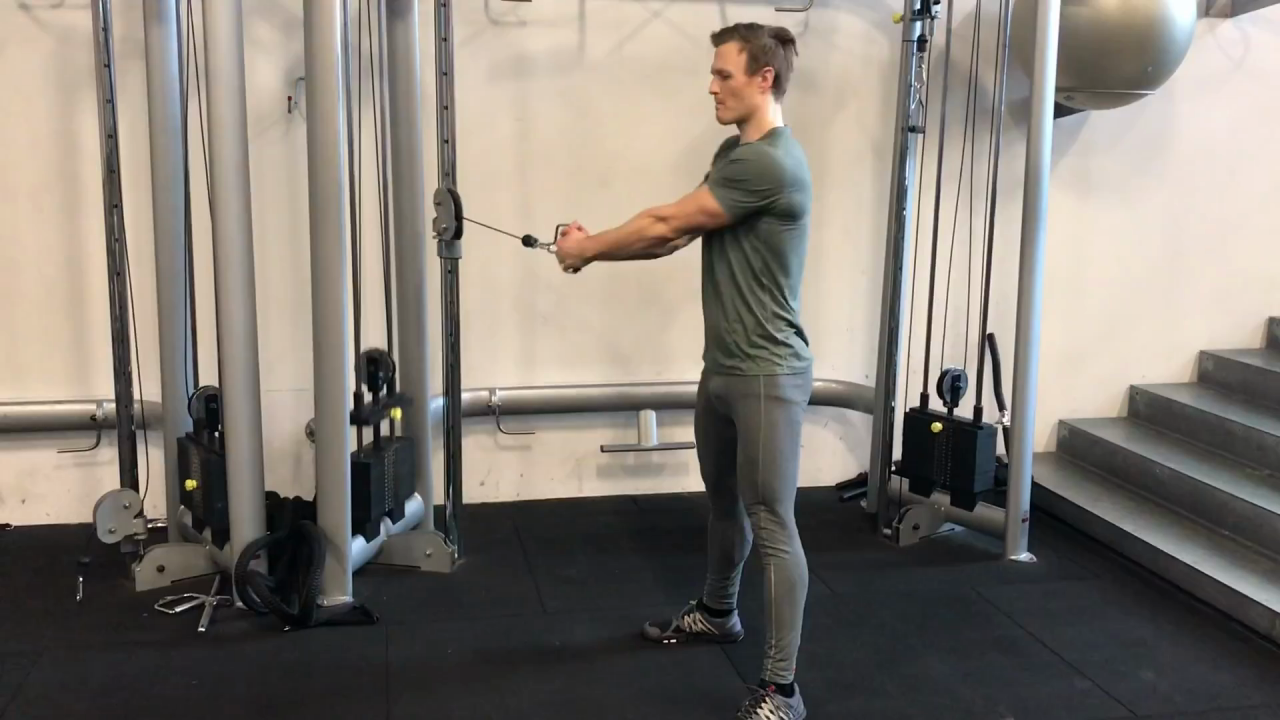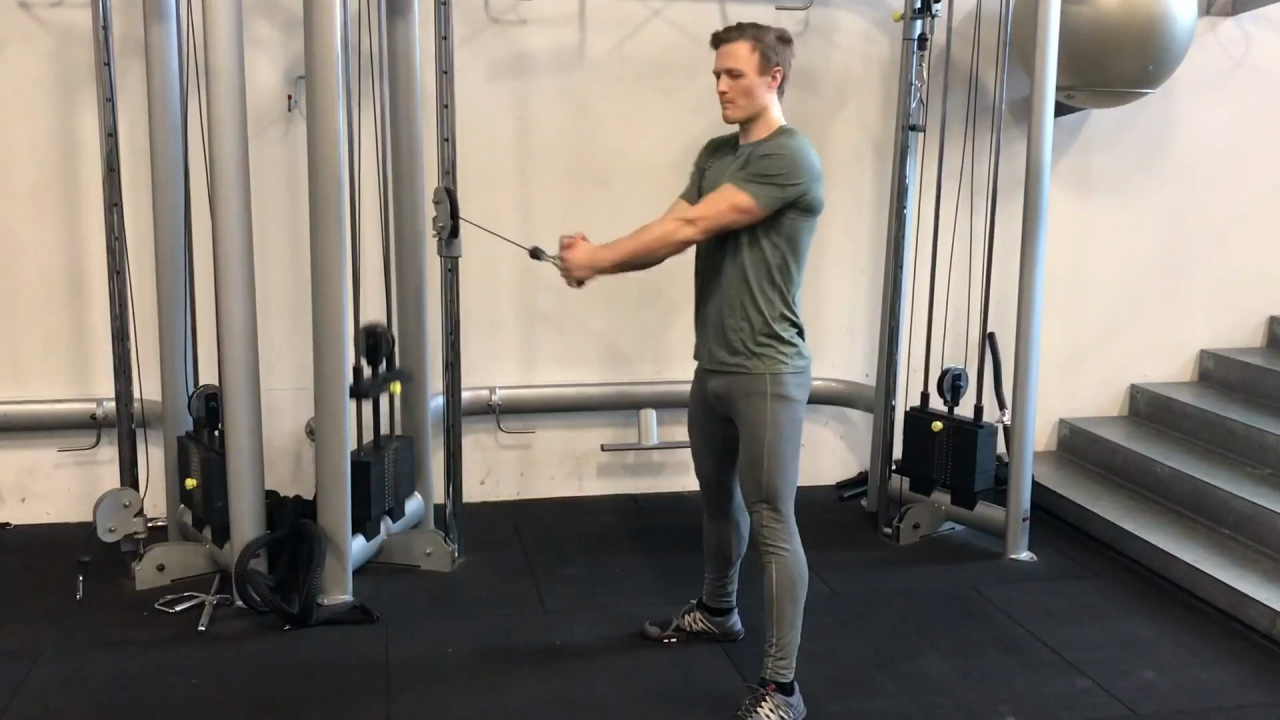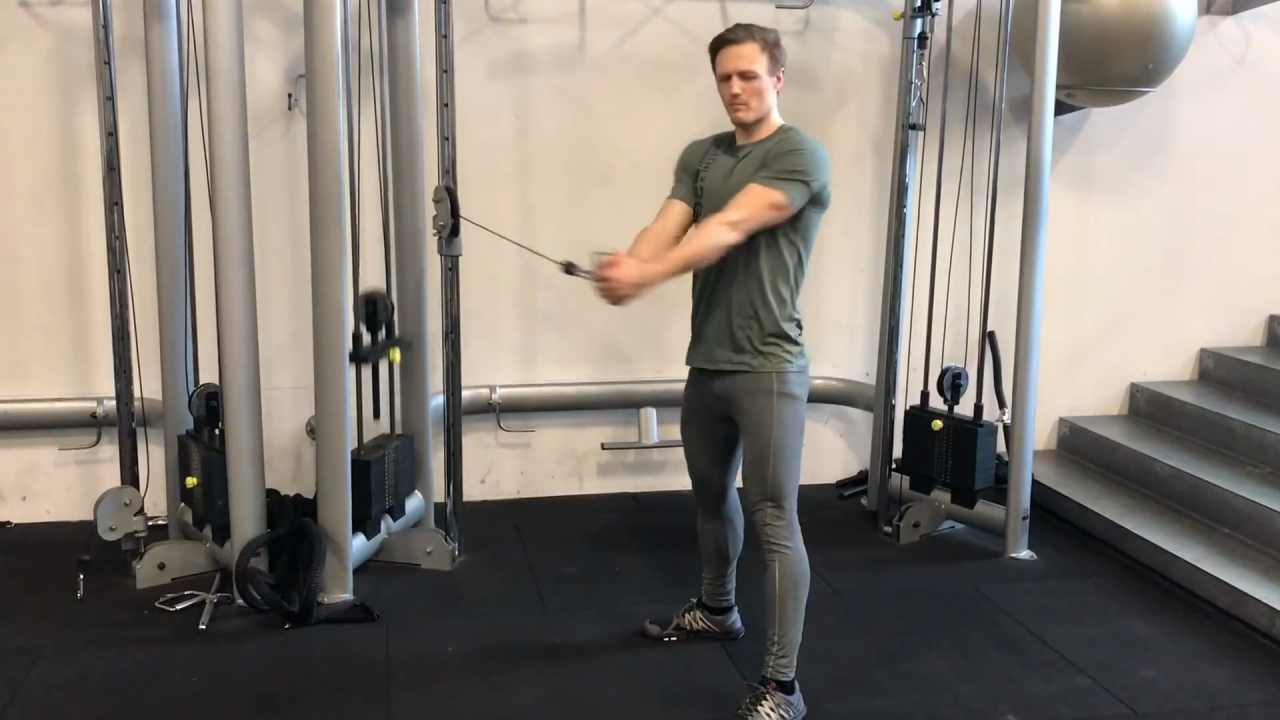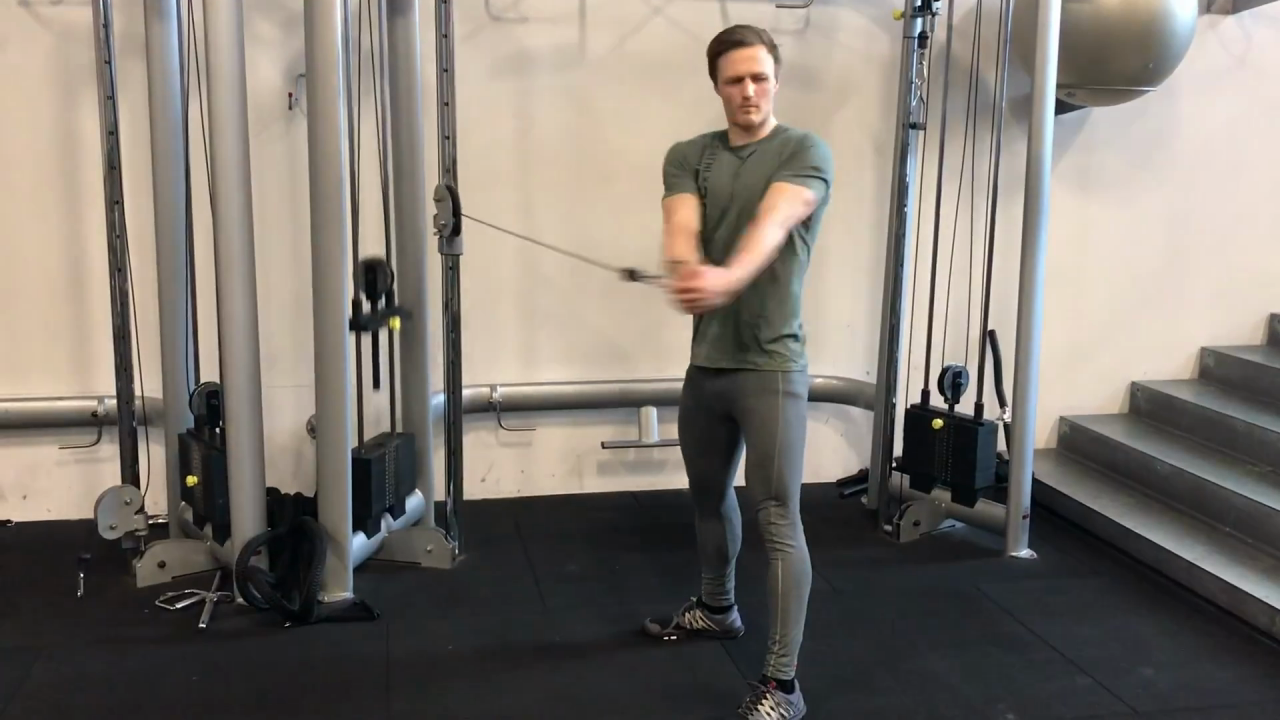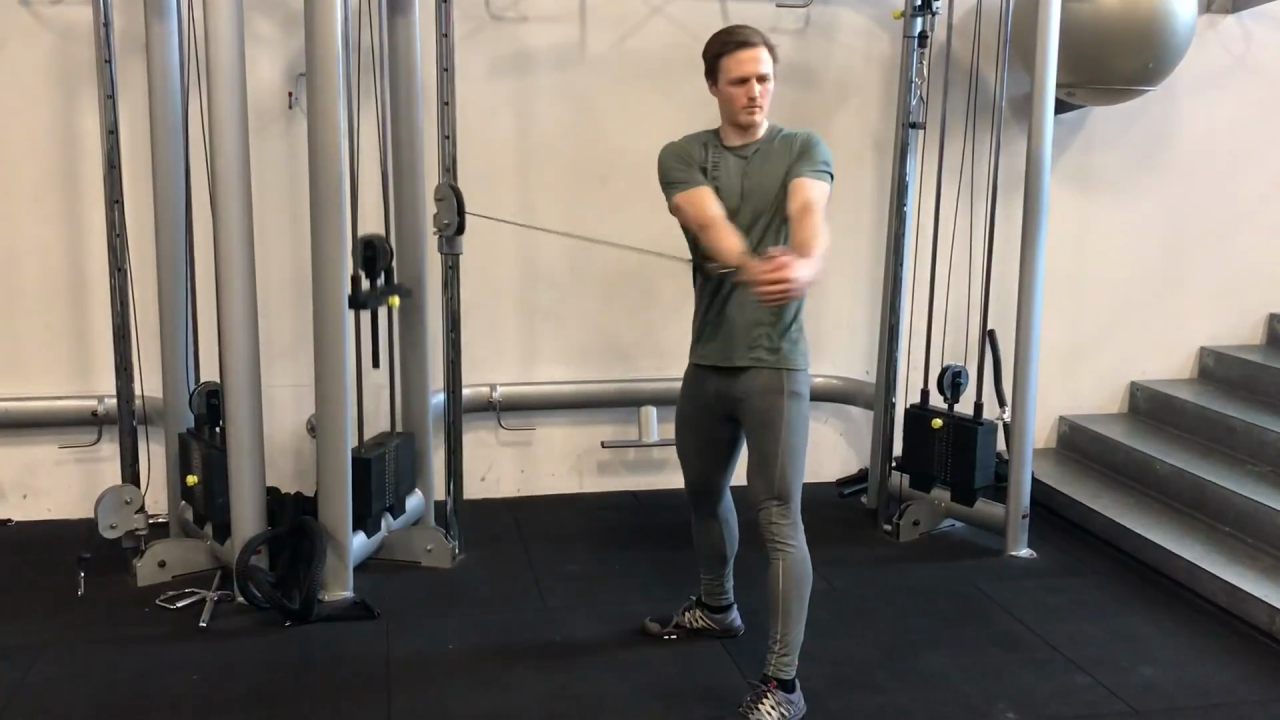
dt=0.1s
person 1, frame 1
left shoulder: (771, 163)
right shoulder: (735, 153)
left elbow: (669, 226)
right elbow: (672, 231)
left wrist: (589, 246)
right wrist: (598, 241)
left hip: (766, 374)
right hip: (721, 369)
left knee: (771, 523)
right knee: (725, 500)
right ankle: (718, 611)
person 1, frame 2
left shoulder: (787, 160)
right shoulder: (717, 153)
left elbow: (688, 228)
right elbow: (681, 224)
left wrist: (597, 260)
right wrist: (601, 251)
left hip: (766, 373)
right hip: (715, 367)
left knee: (771, 521)
right knee: (718, 500)
right ankle: (717, 610)
person 1, frame 3
left shoulder: (799, 156)
right shoulder: (700, 155)
left elbow: (726, 228)
right elbow: (667, 225)
left wrist: (648, 274)
right wrist: (626, 263)
left hip: (768, 367)
right hip: (707, 364)
left knee: (774, 518)
right knee: (714, 496)
right ankle: (718, 608)
person 1, frame 4
left shoulder: (802, 152)
right shoulder: (689, 156)
left elbow: (771, 225)
right elbow: (682, 222)
left wrist: (728, 278)
right wrist: (684, 267)
left hip: (769, 366)
right hip: (707, 363)
left knee: (777, 518)
right knee: (708, 496)
right ankle: (716, 607)
person 1, frame 5
left shoulder: (803, 150)
right shoulder: (683, 156)
left elbow: (807, 211)
right elbow: (709, 222)
left wrist: (802, 263)
right wrist: (749, 265)
left hip: (773, 365)
right hip: (709, 362)
left knee: (779, 518)
right knee: (705, 496)
right ankle: (716, 606)
